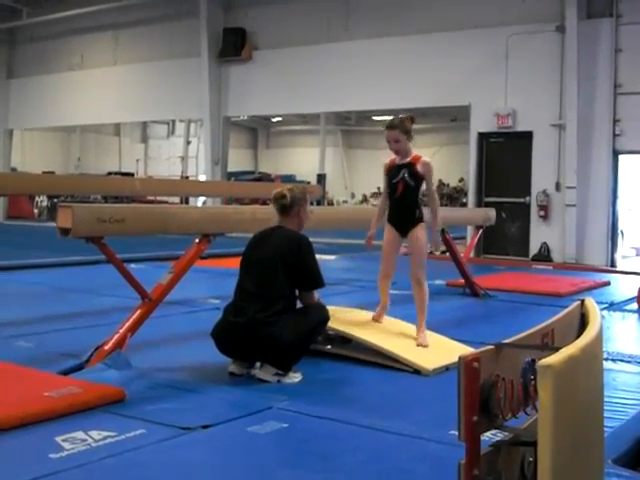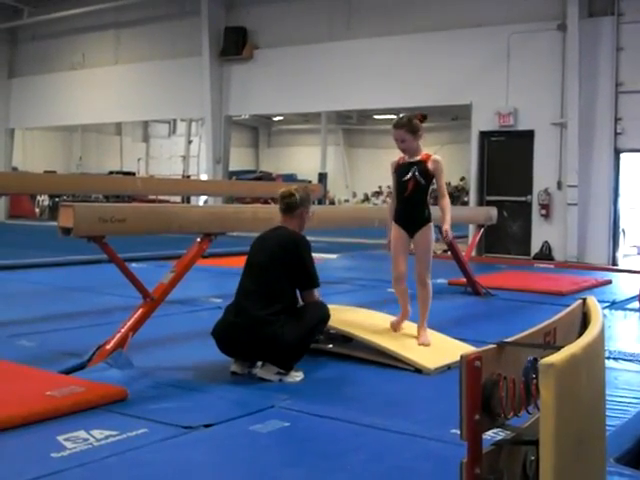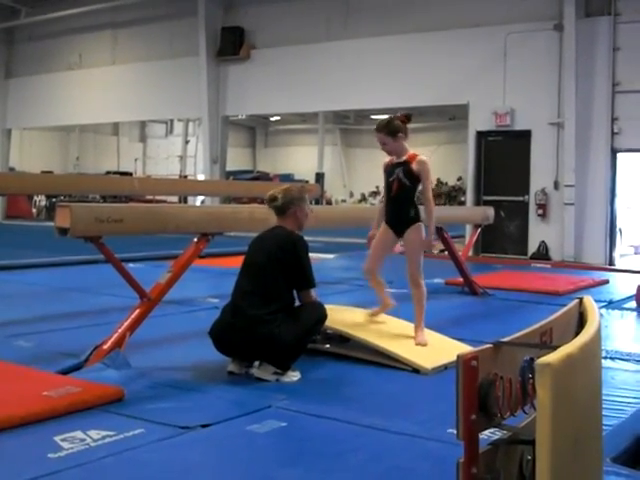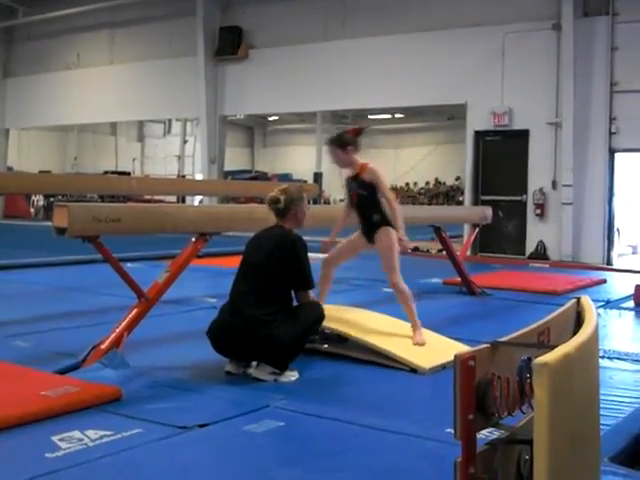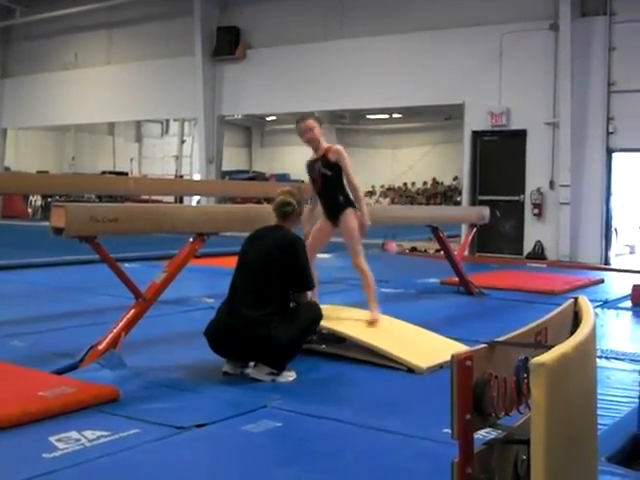
dt=0.3s
person 1, frame 1
left shoulder: (423, 164)
right shoulder: (388, 166)
left elbow: (432, 198)
left wrist: (435, 229)
right wrist: (373, 228)
left hip: (415, 223)
right hip: (393, 223)
left knee: (418, 276)
right knee: (386, 272)
left ankle: (421, 328)
right ankle: (383, 304)
person 1, frame 2
left shoulder: (433, 162)
right shoulder: (396, 165)
left elbow: (443, 196)
left wrist: (446, 224)
right wrist: (390, 229)
left hip: (422, 223)
right hip: (400, 223)
left knee: (423, 277)
right knee: (398, 275)
left ankle: (422, 326)
right ankle: (404, 310)
person 1, frame 3
left shoulder: (419, 162)
right shoulder: (387, 165)
left elbow: (428, 199)
left wrist: (430, 232)
right wrist: (375, 228)
left hip: (411, 223)
right hip: (390, 223)
left knee: (415, 277)
right knee: (369, 269)
left ankle: (419, 327)
right ankle: (385, 302)
person 1, frame 4
left shoulder: (370, 171)
right shoulder: (349, 177)
left elbow: (390, 201)
right elbow: (348, 210)
left wrist: (400, 232)
right wrist: (332, 235)
left hip: (382, 228)
right hip: (364, 230)
left knee: (395, 280)
right knee: (328, 261)
left ankle: (417, 327)
right ankle: (318, 304)
person 1, frame 5
left shoulder: (336, 151)
right shoulder: (310, 163)
left elbow: (352, 182)
left wrist: (363, 212)
right wrist: (306, 225)
left hip: (345, 209)
right hip: (328, 214)
left knee: (358, 259)
right knee: (305, 255)
left ankle: (373, 306)
person 2, frame 1
left shoulder: (258, 238)
right shoulder: (299, 242)
right elbow: (309, 300)
right wrist: (316, 301)
right hip: (263, 337)
right knee: (319, 313)
left ankle: (243, 361)
right ankle: (275, 367)
person 2, frame 2
left shoulder: (263, 238)
right shoulder: (297, 241)
right elbow: (309, 298)
left wrist: (292, 300)
right wrist: (316, 301)
right hip: (263, 336)
right knee: (320, 311)
left ankle: (244, 360)
right ankle: (276, 366)
person 2, frame 3
left shoulder: (261, 238)
right shoulder: (294, 241)
right elbow: (306, 298)
right wrist: (314, 301)
right hip: (260, 336)
right knee: (317, 311)
left ankle: (242, 360)
right ankle: (273, 366)
person 2, frame 4
left shoulder: (258, 238)
right shoulder: (293, 241)
right elbow: (304, 299)
right wrist: (313, 302)
right hip: (258, 336)
right knee: (314, 311)
left ankle: (240, 360)
right ankle: (271, 365)
person 2, frame 5
left shoulder: (254, 236)
right shoulder: (293, 242)
right elbow: (302, 299)
right wrist: (308, 302)
right hip: (257, 336)
right knee: (312, 311)
left ankle: (237, 360)
right ankle: (268, 366)
